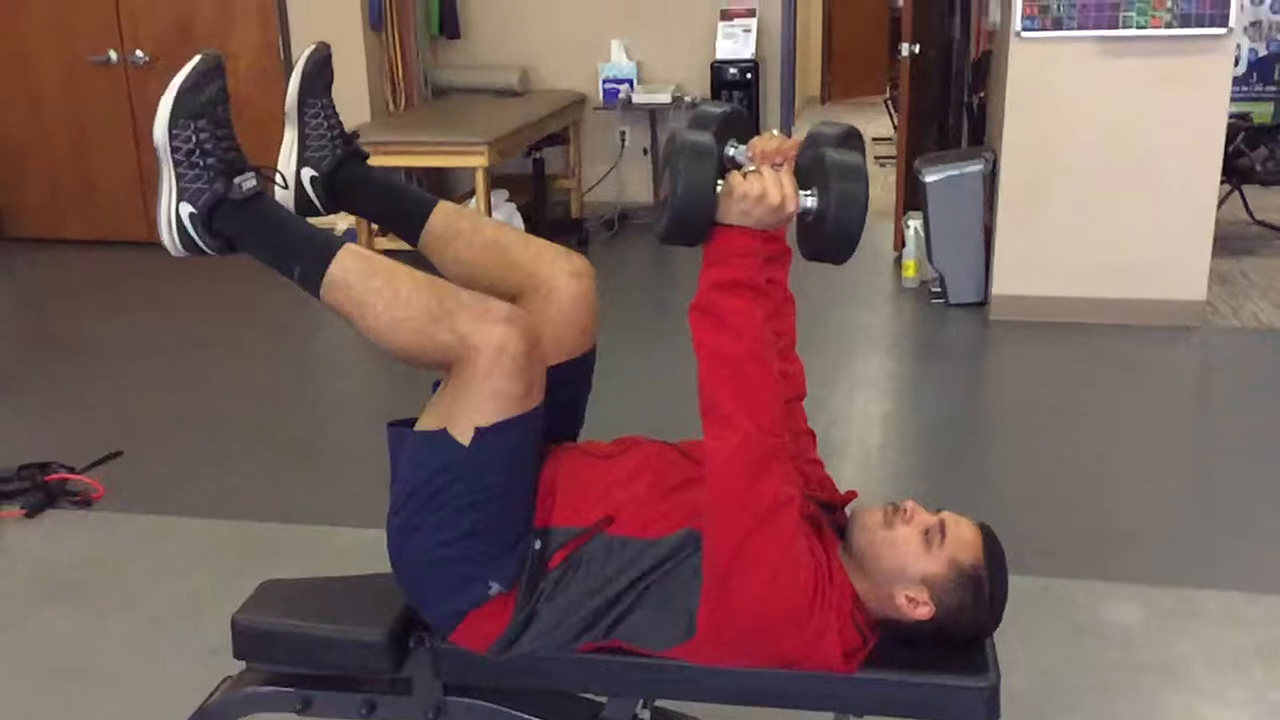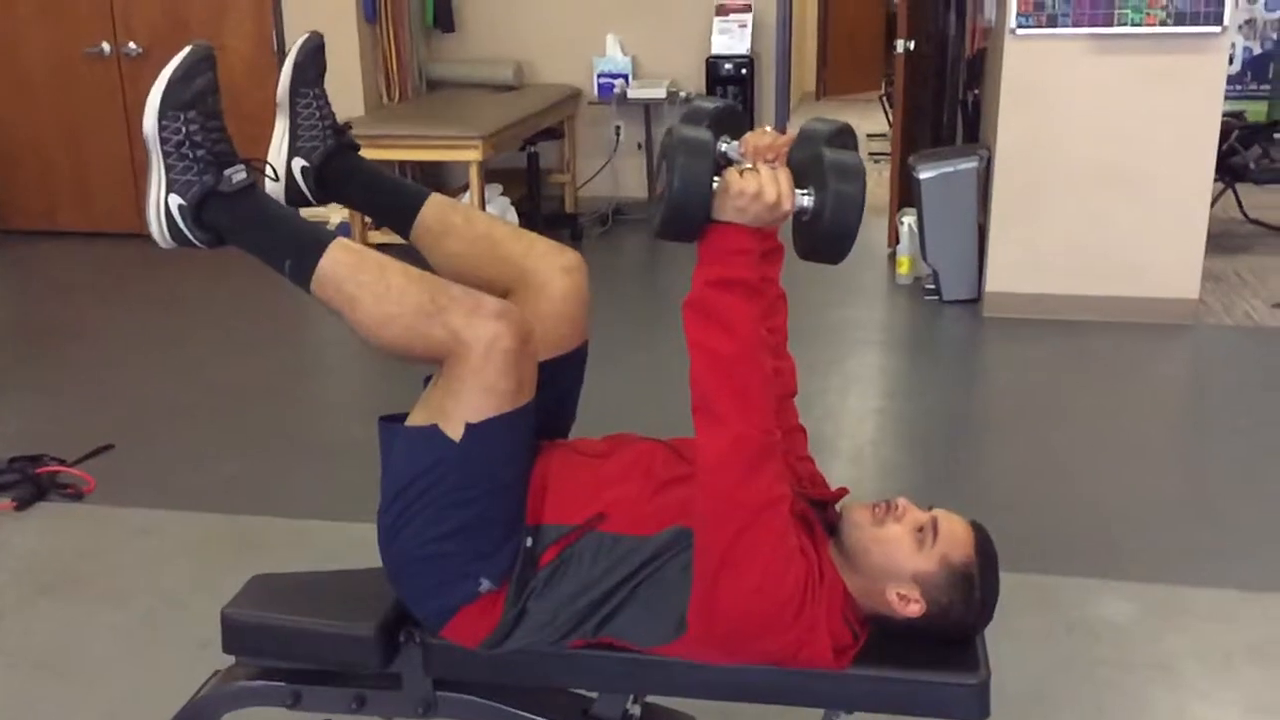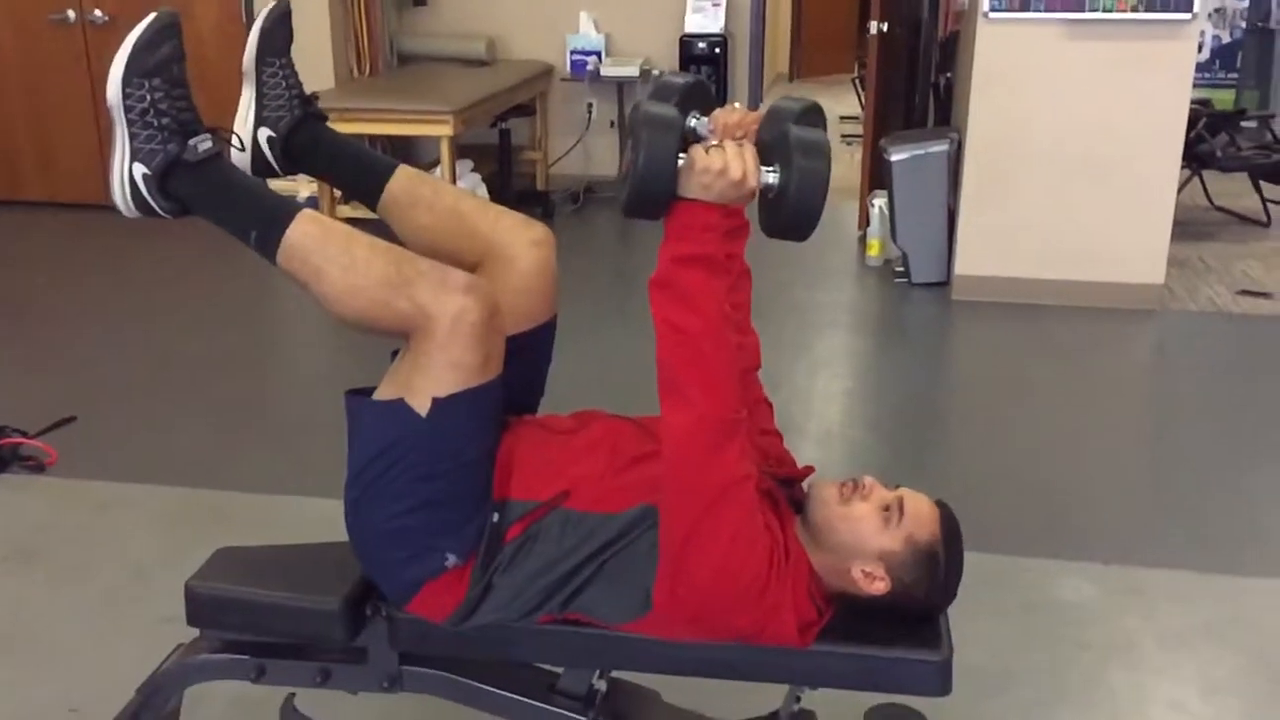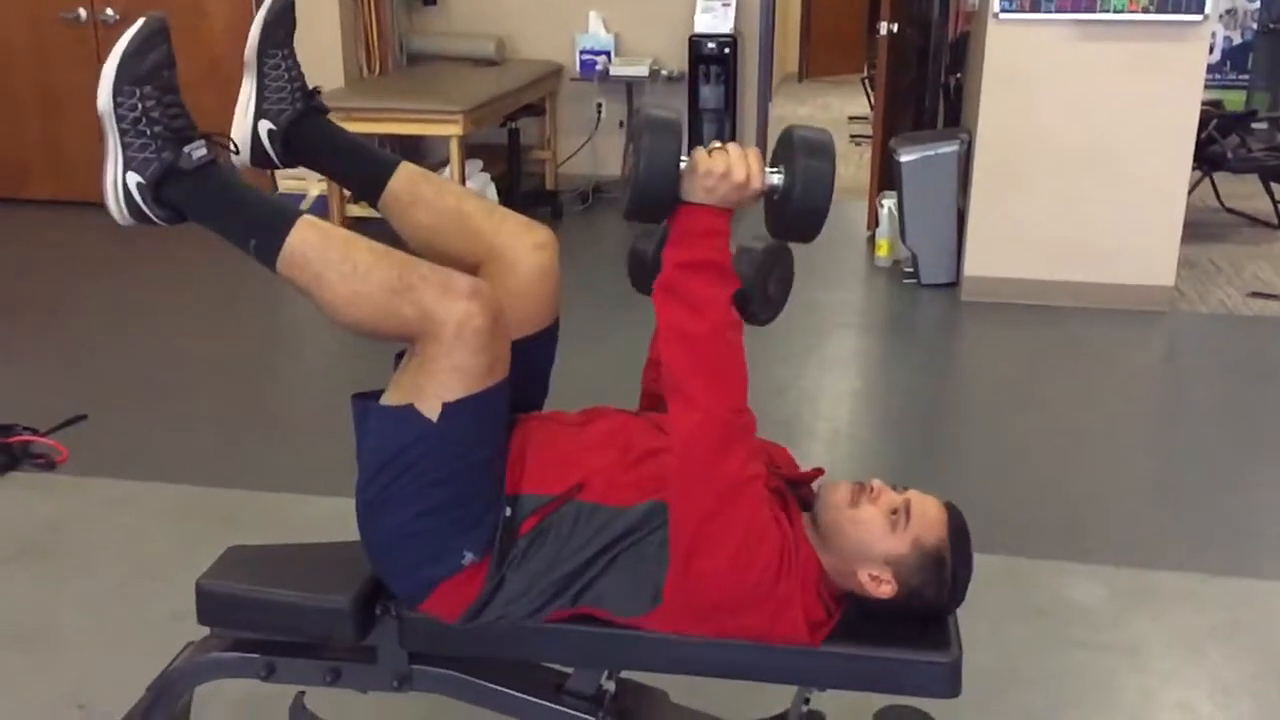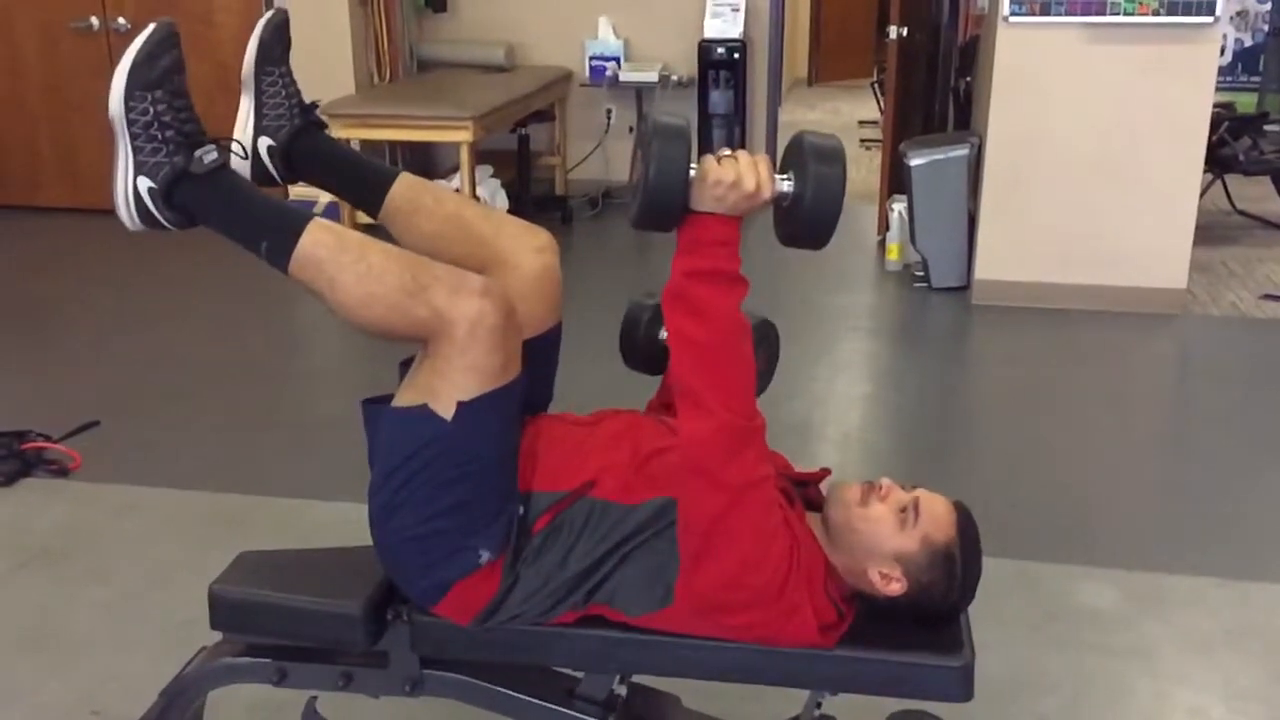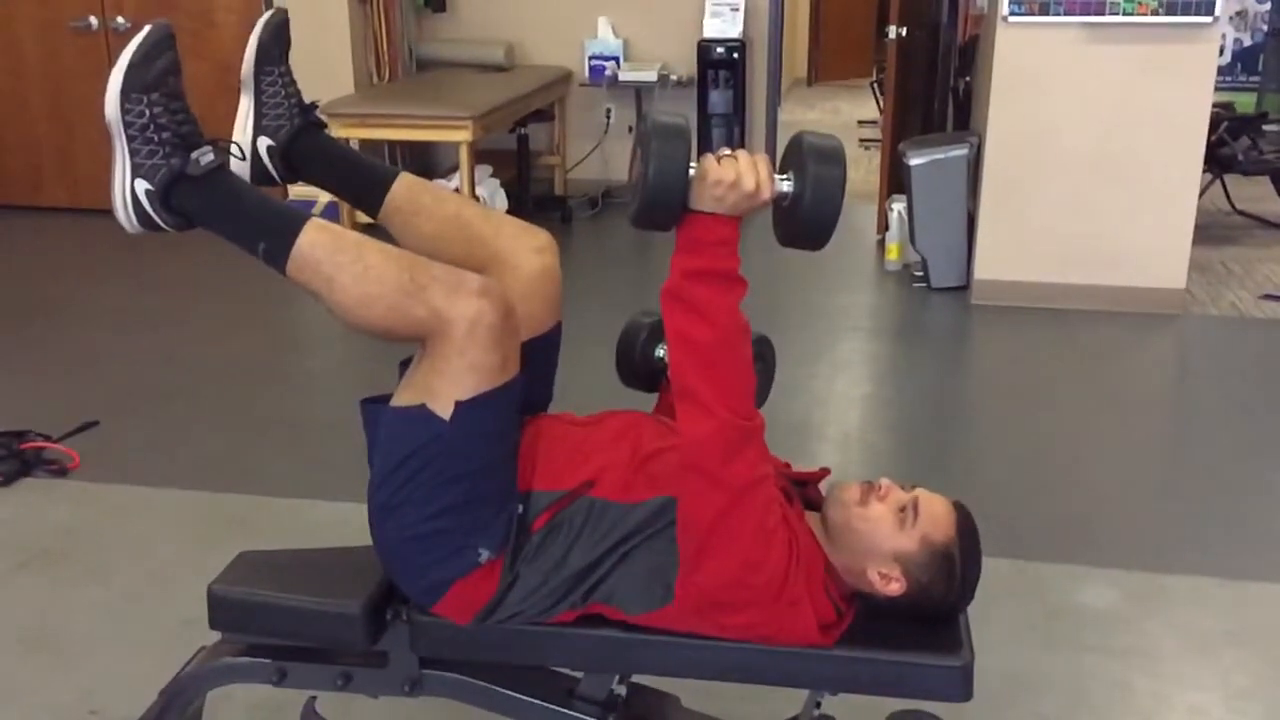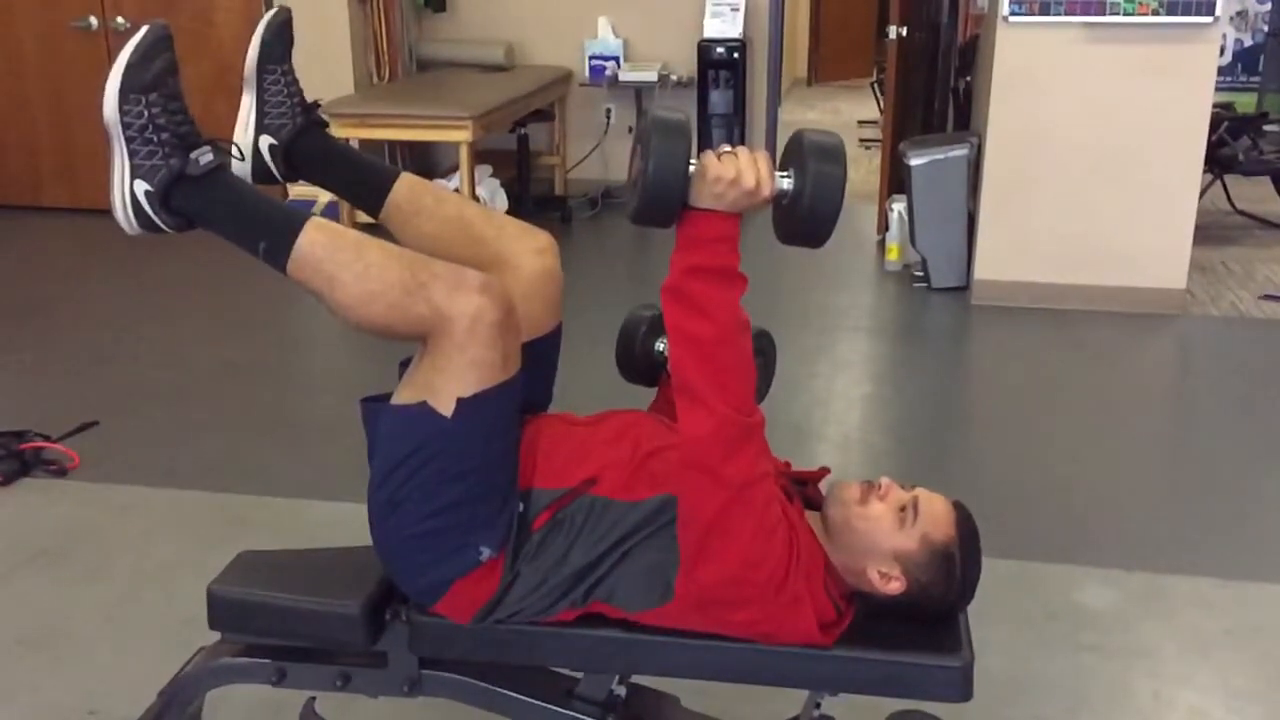
dt=0.5s
person 1, frame 1
left shoulder: (794, 610)
right shoulder: (817, 517)
left elbow: (745, 434)
right elbow: (772, 404)
left wrist: (740, 238)
right wrist: (763, 232)
left hip: (486, 585)
right hip: (534, 501)
left knee: (496, 333)
right knee: (561, 281)
left ankle: (226, 207)
right ankle: (332, 174)
person 1, frame 2
left shoulder: (782, 606)
right shoulder: (808, 514)
left elbow: (739, 431)
right elbow: (766, 398)
left wrist: (736, 237)
right wrist: (757, 230)
left hip: (474, 579)
right hip: (523, 497)
left knee: (488, 328)
right knee: (555, 276)
left ankle: (216, 201)
right ankle: (321, 167)
person 1, frame 3
left shoulder: (749, 583)
right shoulder: (776, 493)
left elbow: (702, 411)
right elbow: (728, 380)
left wrist: (702, 212)
right wrist: (723, 210)
left hip: (441, 555)
right hip: (495, 470)
left knee: (456, 305)
right knee: (523, 251)
left ankle: (181, 171)
right ankle: (290, 137)
person 1, frame 4
left shoulder: (759, 582)
right shoulder: (776, 493)
left elbow: (709, 417)
right elbow: (679, 415)
left wrist: (704, 220)
right wrist: (701, 294)
left hip: (453, 553)
right hip: (493, 473)
left knee: (460, 308)
right knee: (527, 253)
left ankle: (176, 178)
right ankle: (291, 129)
person 1, frame 5
left shoulder: (770, 578)
right shoulder: (783, 505)
left elbow: (717, 427)
right elbow: (691, 432)
left wrist: (714, 227)
right wrist: (692, 354)
left hip: (464, 553)
right hip: (508, 475)
left knee: (473, 308)
right knee: (525, 257)
left ankle: (186, 183)
right ankle: (289, 143)
person 1, frame 6
left shoulder: (769, 581)
right shoulder: (780, 504)
left elbow: (720, 425)
right elbow: (696, 432)
left wrist: (711, 226)
left hip: (463, 553)
right hip: (507, 477)
left knee: (470, 307)
right knee: (527, 257)
left ankle: (183, 183)
right ankle: (287, 144)
person 1, frame 7
left shoulder: (770, 576)
right shoulder: (782, 506)
left elbow: (719, 420)
right elbow: (691, 431)
left wrist: (712, 221)
right wrist: (690, 345)
left hip: (464, 552)
right hip: (510, 475)
left knee: (472, 303)
right knee: (528, 258)
left ankle: (183, 184)
right ankle: (289, 143)
